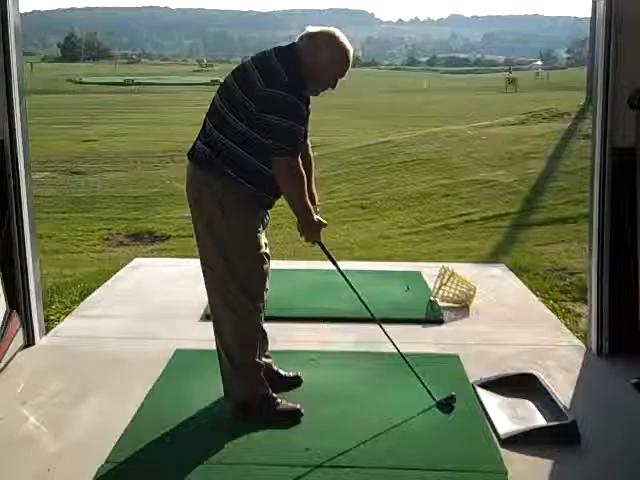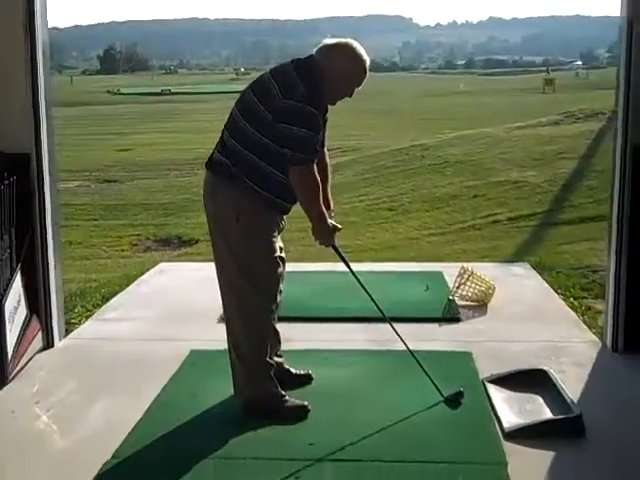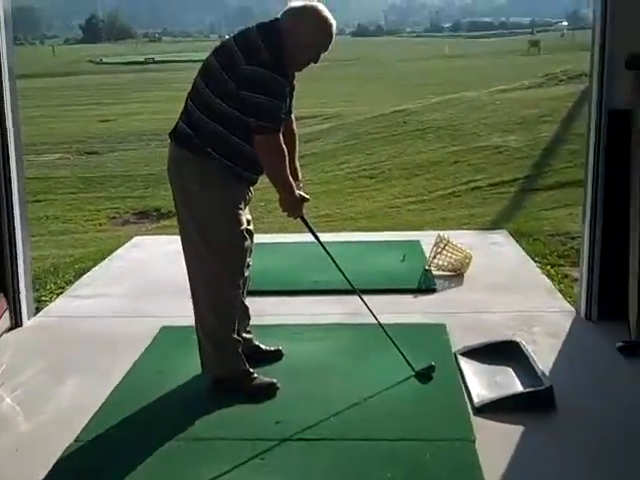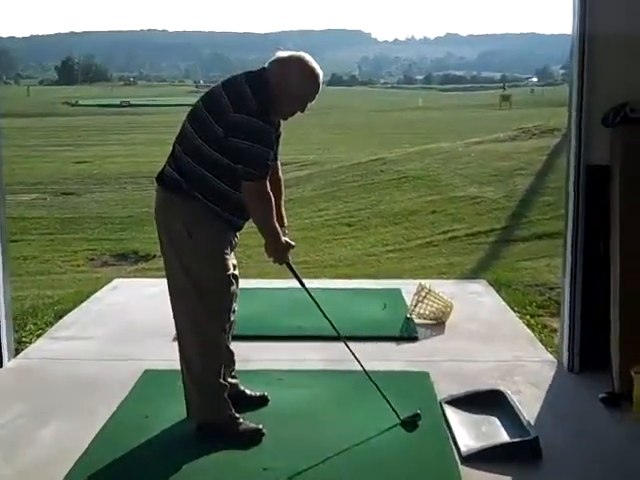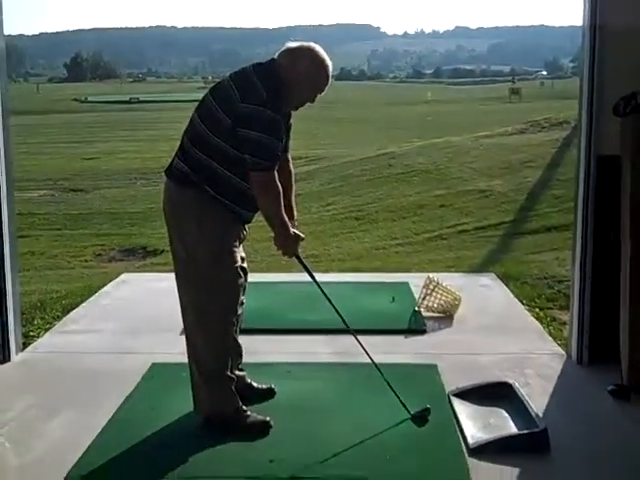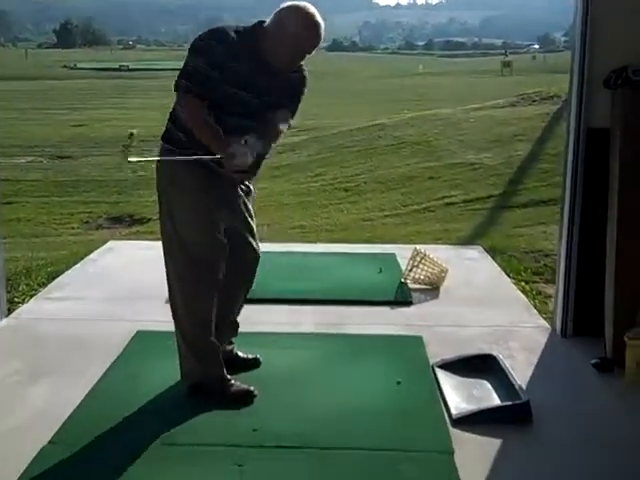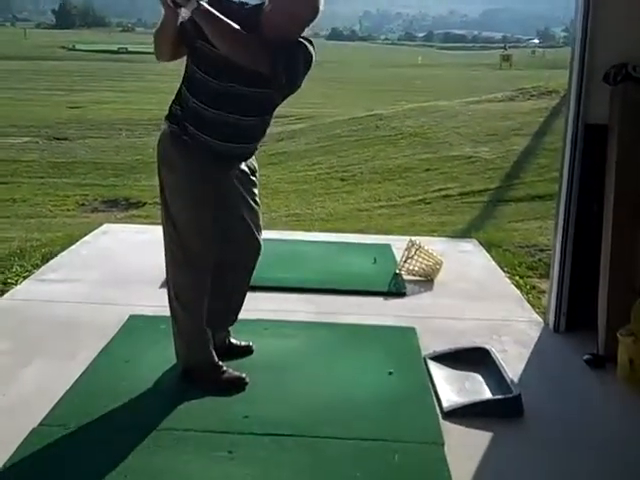
dt=0.7s
person 1, frame 1
left shoulder: (285, 73)
right shoulder: (281, 86)
left elbow: (300, 147)
right elbow: (286, 164)
left wrist: (312, 202)
right wrist: (307, 217)
left hip: (237, 189)
right hip: (223, 191)
left knee: (249, 284)
right knee: (239, 291)
left ankle: (256, 365)
right ankle: (249, 393)
person 1, frame 2
left shoulder: (306, 87)
right shoulder: (298, 97)
left elbow: (317, 154)
right elbow: (300, 171)
left wrist: (326, 207)
right wrist: (320, 221)
left hip: (254, 196)
right hip: (238, 198)
left knee: (265, 284)
right knee: (250, 293)
left ankle: (269, 364)
right ankle: (258, 392)
person 1, frame 3
left shoulder: (273, 54)
right shoulder: (260, 63)
left elbow: (284, 123)
right elbow: (267, 141)
left wrist: (295, 178)
right wrist: (288, 192)
left hip: (222, 167)
right hip: (203, 168)
left knee: (235, 258)
right knee: (218, 268)
left ankle: (238, 339)
right ankle: (225, 368)
person 1, frame 4
left shoulder: (259, 102)
right shoulder: (248, 111)
left elbow: (270, 169)
right elbow: (254, 188)
left wrist: (280, 225)
right wrist: (274, 238)
left hip: (207, 211)
right hip: (190, 214)
left knee: (220, 301)
right knee: (204, 312)
left ankle: (224, 387)
right ankle: (211, 413)
person 1, frame 5
left shoulder: (272, 98)
right shoulder: (255, 100)
left elbow: (280, 162)
right elbow: (263, 180)
left wrist: (291, 219)
right wrist: (283, 231)
left hip: (219, 205)
right hip: (198, 205)
left knee: (229, 293)
right knee: (211, 303)
left ankle: (231, 378)
right ankle: (218, 406)
person 1, frame 6
left shoulder: (292, 77)
right shoulder: (219, 45)
left elbow: (277, 121)
right elbow: (188, 103)
left wrist: (253, 145)
right wrist: (224, 148)
left hip: (231, 174)
right hip: (188, 170)
left knee: (243, 257)
right knee: (199, 270)
left ankle: (220, 347)
right ankle: (204, 373)
person 1, frame 7
left shoulder: (299, 53)
left elbow: (246, 53)
right elbow: (165, 53)
left hip: (237, 161)
right hip: (186, 152)
left knee: (243, 247)
right knee: (193, 255)
left ankle: (217, 334)
right ankle: (197, 358)
